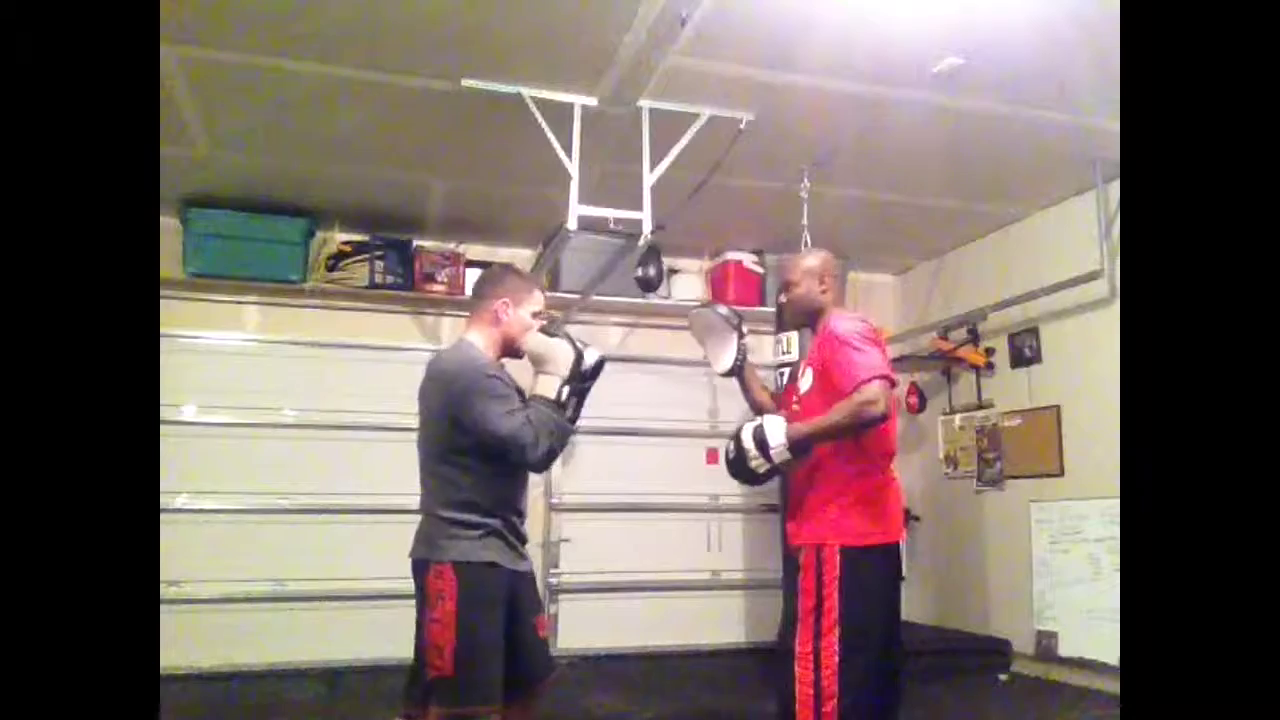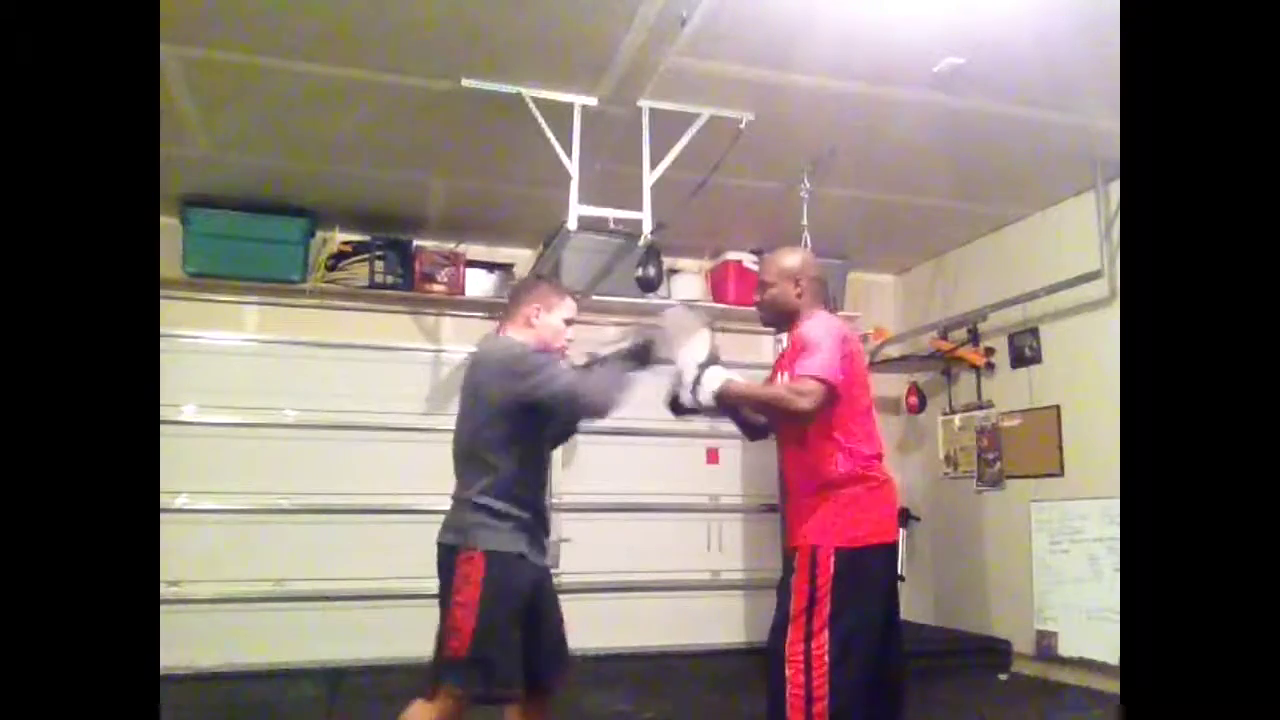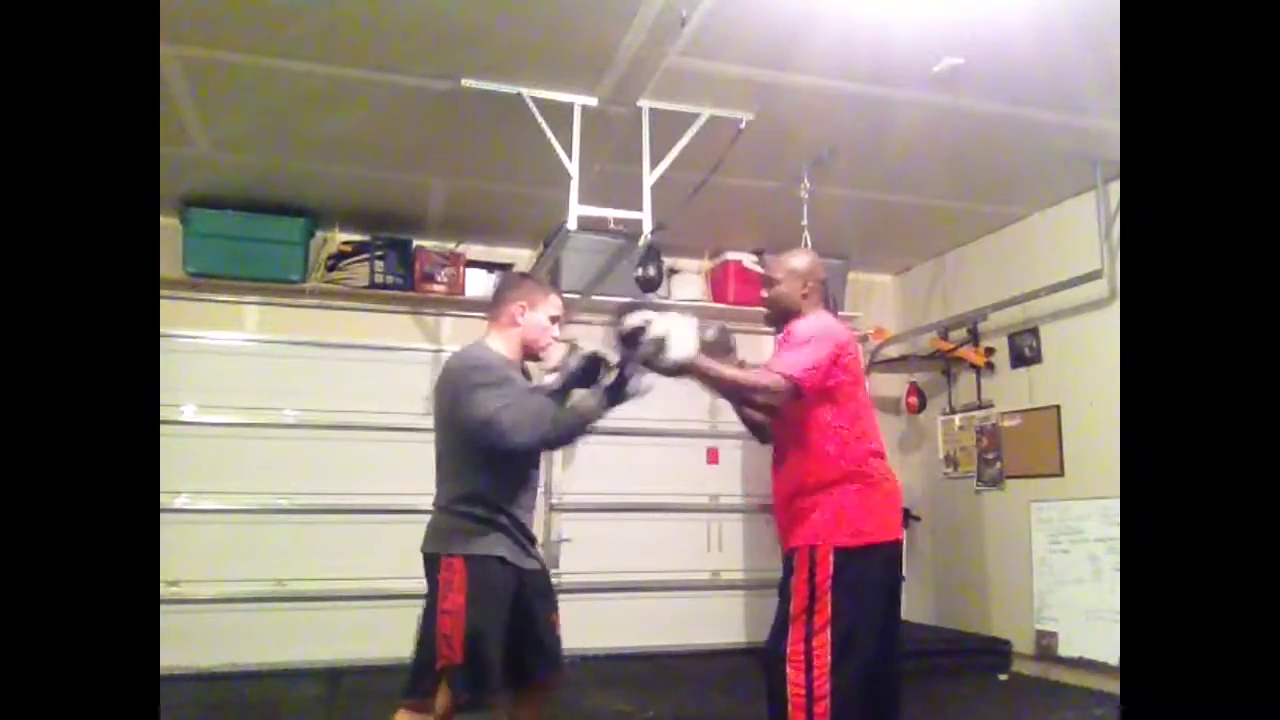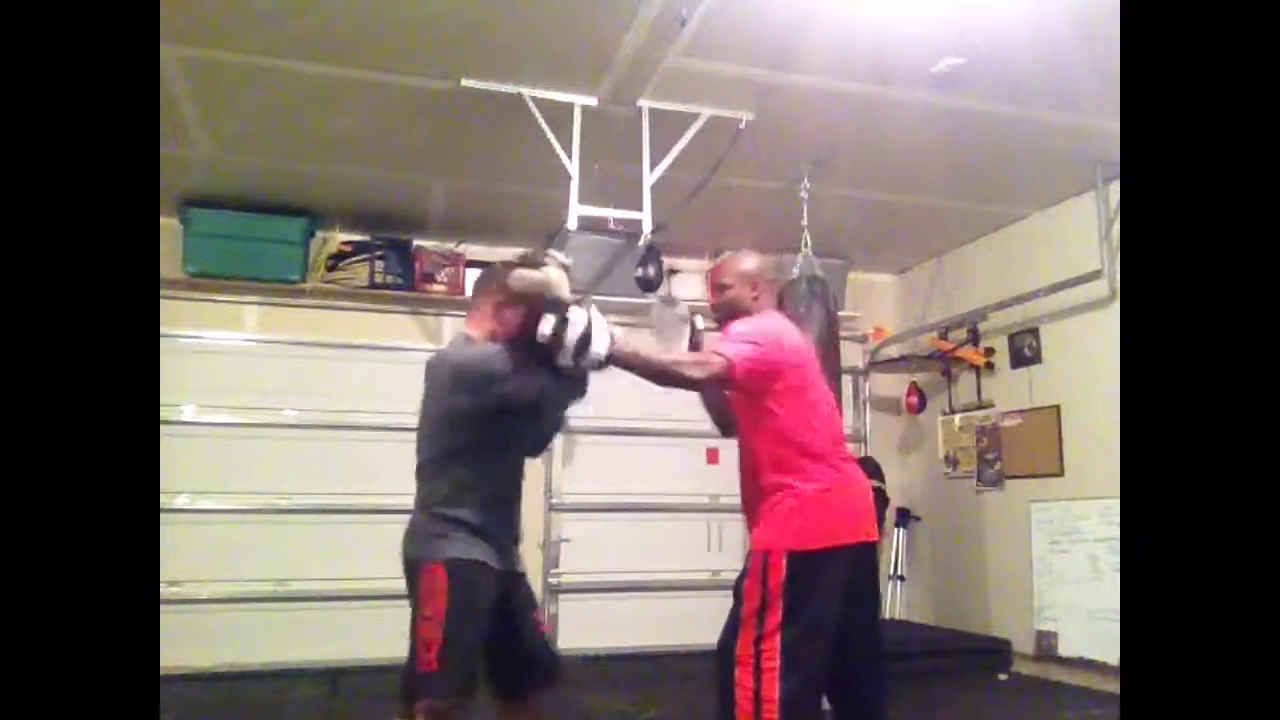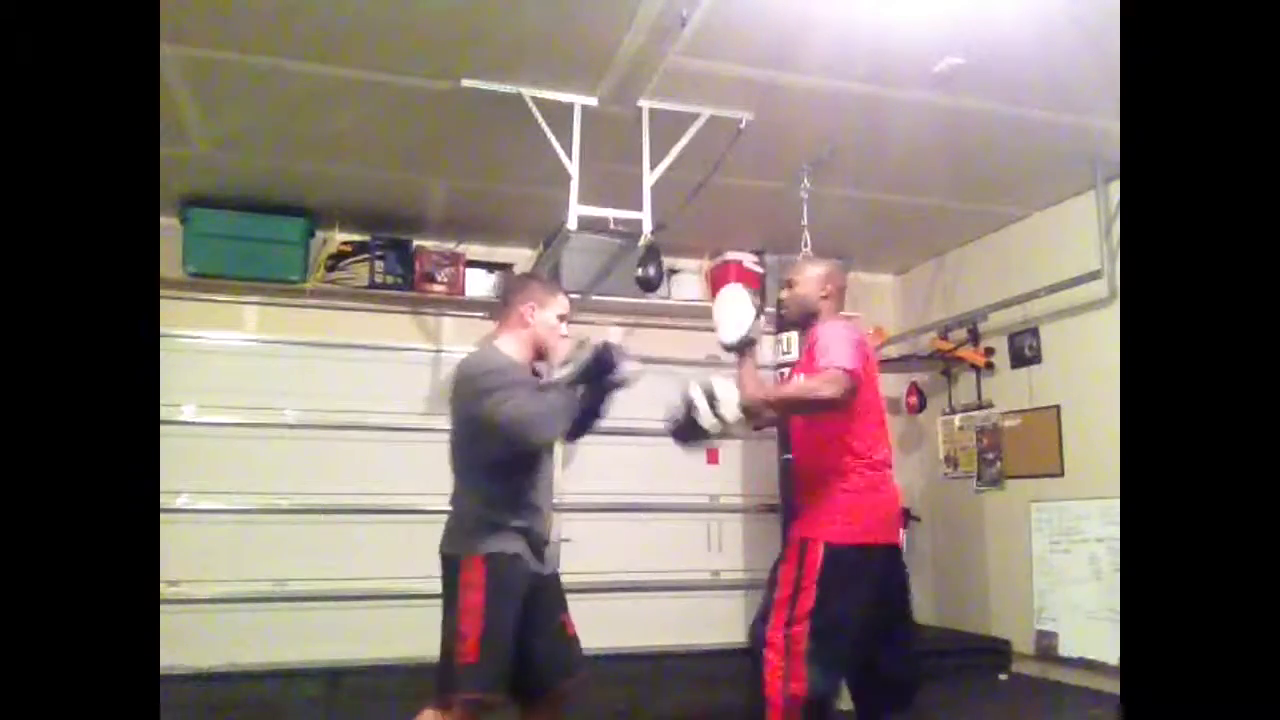
dt=1s
person 1, frame 1
left shoulder: (846, 331)
right shoulder: (821, 346)
left elbow: (873, 403)
right elbow: (780, 417)
left wrist: (791, 436)
right wrist: (740, 367)
left hip: (841, 530)
right hip: (854, 529)
left knee: (818, 664)
right knee: (862, 664)
person 1, frame 2
left shoulder: (820, 332)
right shoulder: (803, 344)
left elbow: (803, 399)
right elbow: (759, 424)
left wrist: (719, 387)
right wrist: (716, 380)
left hip: (838, 525)
right hip: (860, 523)
left knee: (805, 661)
right knee: (864, 663)
person 1, frame 3
left shoulder: (815, 332)
right shoulder: (803, 339)
left elbow: (771, 392)
right elbow: (771, 429)
left wrist: (690, 359)
right wrist: (719, 372)
left hip: (839, 522)
right hip: (858, 523)
left knee: (807, 660)
right knee: (861, 662)
person 1, frame 4
left shoulder: (758, 332)
right shoulder: (770, 340)
left elbow: (702, 372)
right elbow: (732, 421)
left wrist: (610, 347)
right wrist: (690, 351)
left hip: (803, 523)
right hip: (845, 521)
left knee: (757, 666)
right knee: (853, 670)
person 1, frame 5
left shoulder: (834, 335)
right shoulder: (813, 352)
left elbow: (830, 390)
right elbow: (764, 415)
left wrist: (740, 395)
right wrist: (742, 353)
left hip: (841, 519)
right hip: (867, 519)
left knee: (785, 645)
right knee: (882, 660)
person 2, frame 1
left shoulder: (485, 371)
right shoulder: (464, 370)
left elbow: (536, 449)
right elbow: (530, 447)
left wrist: (573, 386)
right wrist: (552, 378)
left hip: (504, 555)
right hip: (461, 559)
person 2, frame 2
left shoulder: (520, 365)
right shoulder: (507, 359)
left elbow: (551, 432)
right elbow: (592, 399)
left wrist: (598, 372)
right wrist: (627, 356)
left hip: (522, 547)
right hip: (485, 546)
left knee: (536, 681)
person 2, frame 3
left shoulder: (512, 373)
right shoulder: (473, 367)
left elbow: (553, 429)
right elbow: (513, 432)
left wrist: (611, 391)
right wrist: (556, 383)
left hip: (515, 549)
right hip: (468, 549)
left knee: (535, 677)
person 2, frame 4
left shoulder: (495, 364)
right shoulder: (469, 364)
left elbow: (532, 439)
right elbow: (553, 394)
left wrist: (551, 355)
left hip: (496, 554)
right hip: (452, 554)
left knee: (526, 682)
person 2, frame 5
left shoulder: (524, 375)
right shoulder: (483, 370)
left elbow: (569, 426)
right elbow: (534, 431)
left wrist: (596, 377)
right wrist: (571, 374)
left hip: (531, 552)
right hip: (484, 550)
left knee: (551, 680)
